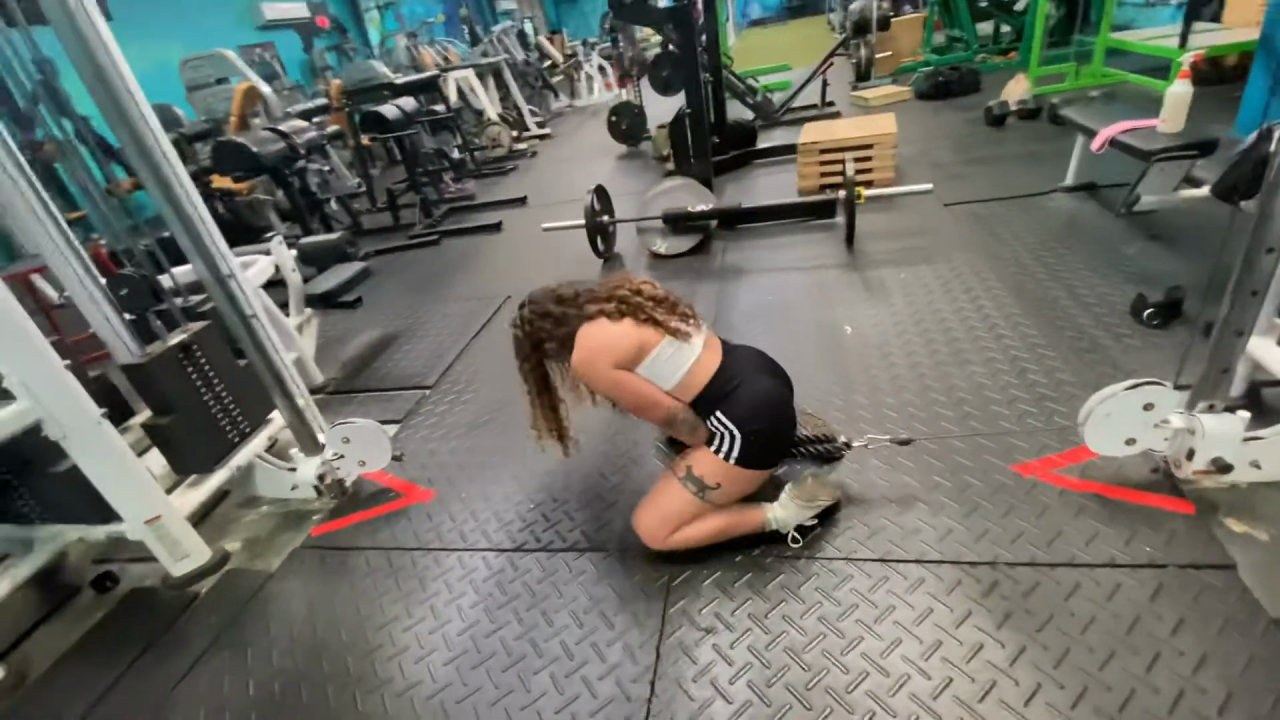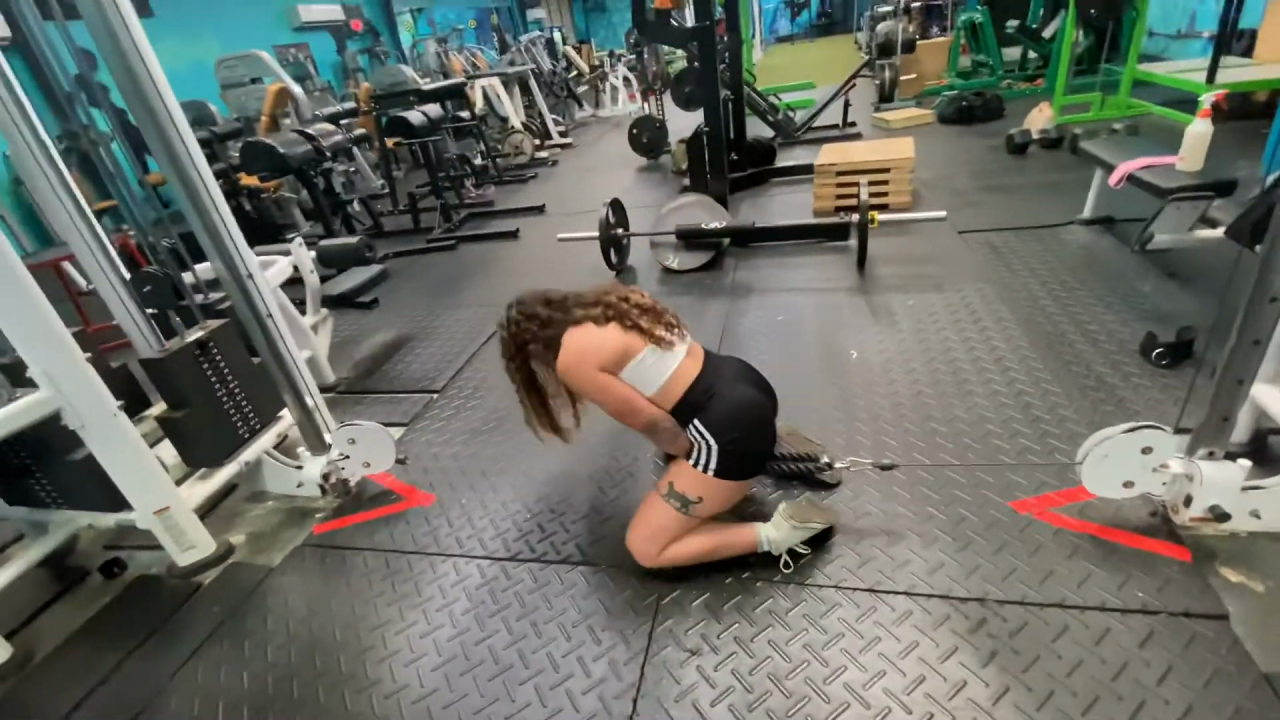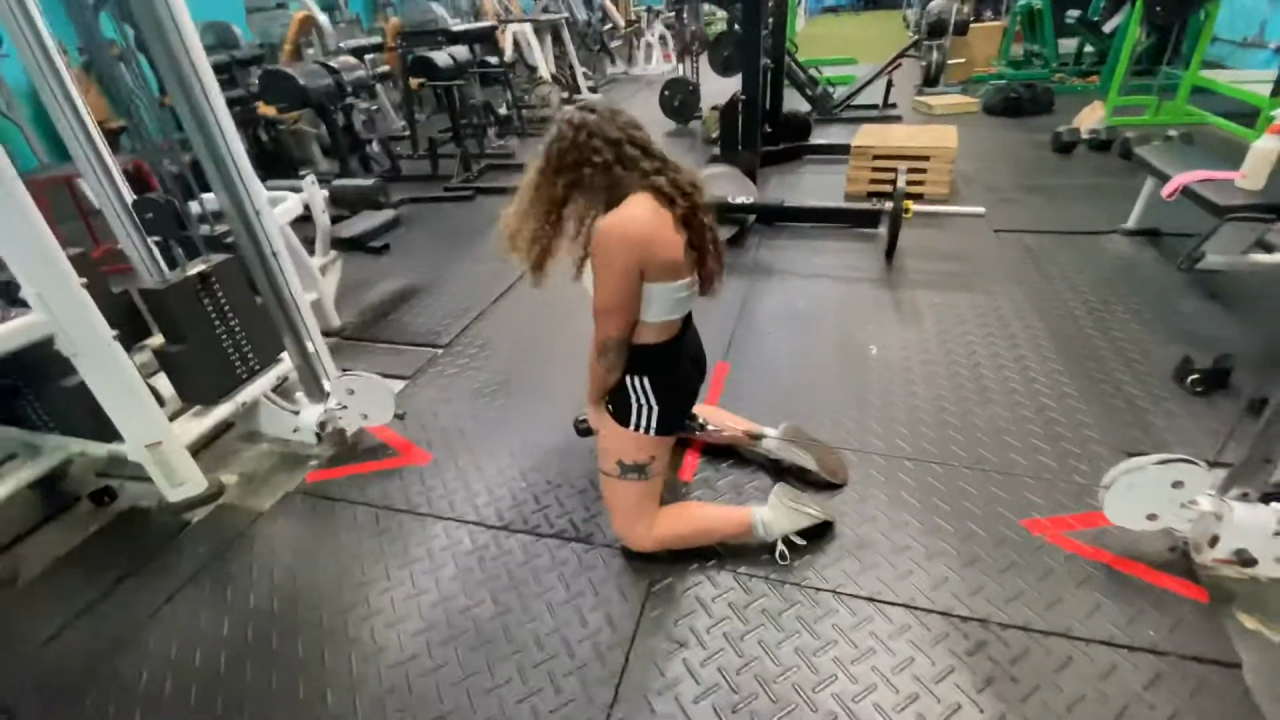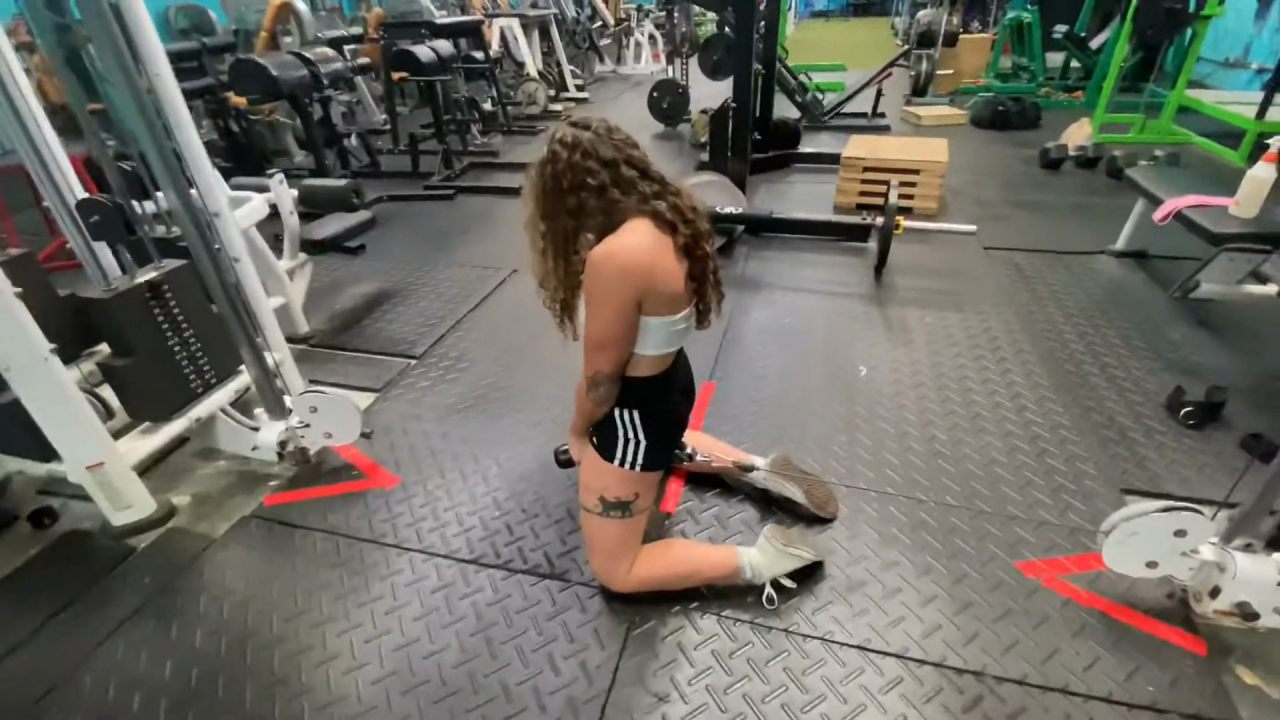
dt=0.5s
person 1, frame 1
left shoulder: (588, 357)
right shoulder: (615, 296)
left elbow: (669, 415)
left wrist: (711, 449)
left hip: (751, 422)
right hip: (760, 373)
left knee: (652, 529)
right knee: (677, 431)
left ankle: (781, 513)
right ankle: (782, 433)
person 1, frame 2
left shoulder: (573, 357)
right shoulder: (607, 303)
left elbow: (650, 422)
left wrist: (690, 455)
left hip: (730, 423)
right hip: (744, 385)
left knee: (645, 547)
left ankle: (774, 534)
right ankle: (764, 449)
person 1, frame 3
left shoulder: (618, 228)
right shoulder: (668, 192)
left elbow: (611, 337)
left wrist: (595, 402)
left hip: (647, 379)
right hip: (679, 354)
left knee: (636, 531)
right knee: (679, 415)
left ankle: (772, 518)
right ankle: (773, 439)
person 1, frame 4
left shoulder: (615, 257)
right shoulder: (665, 214)
left elbow: (601, 373)
left wrist: (578, 432)
left hip: (637, 412)
right hip: (667, 386)
left knee: (615, 572)
left ankle: (759, 561)
right ankle: (761, 470)
